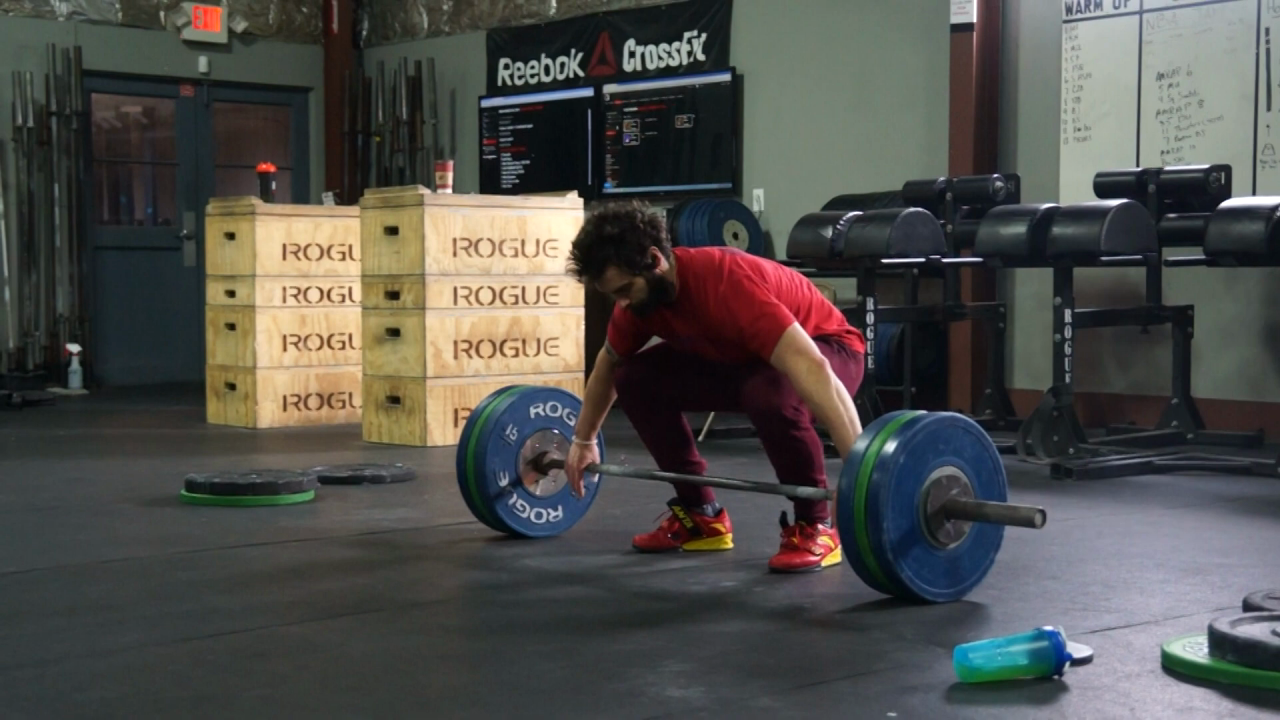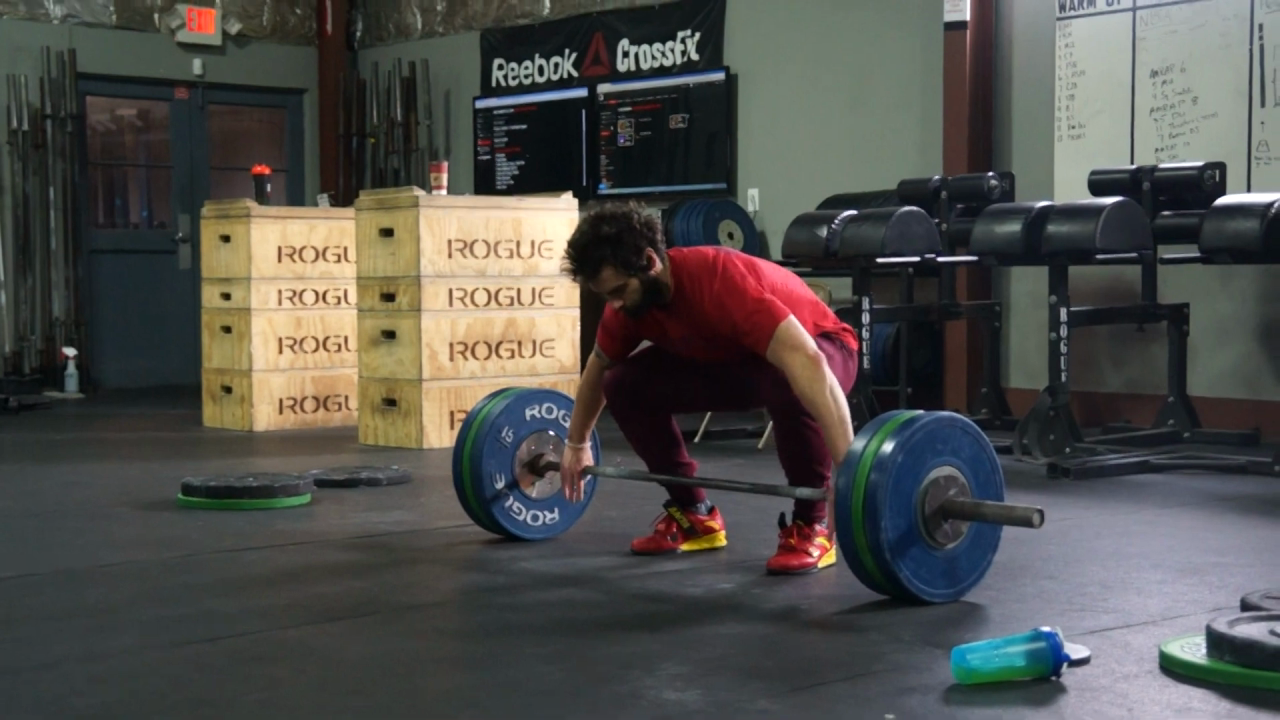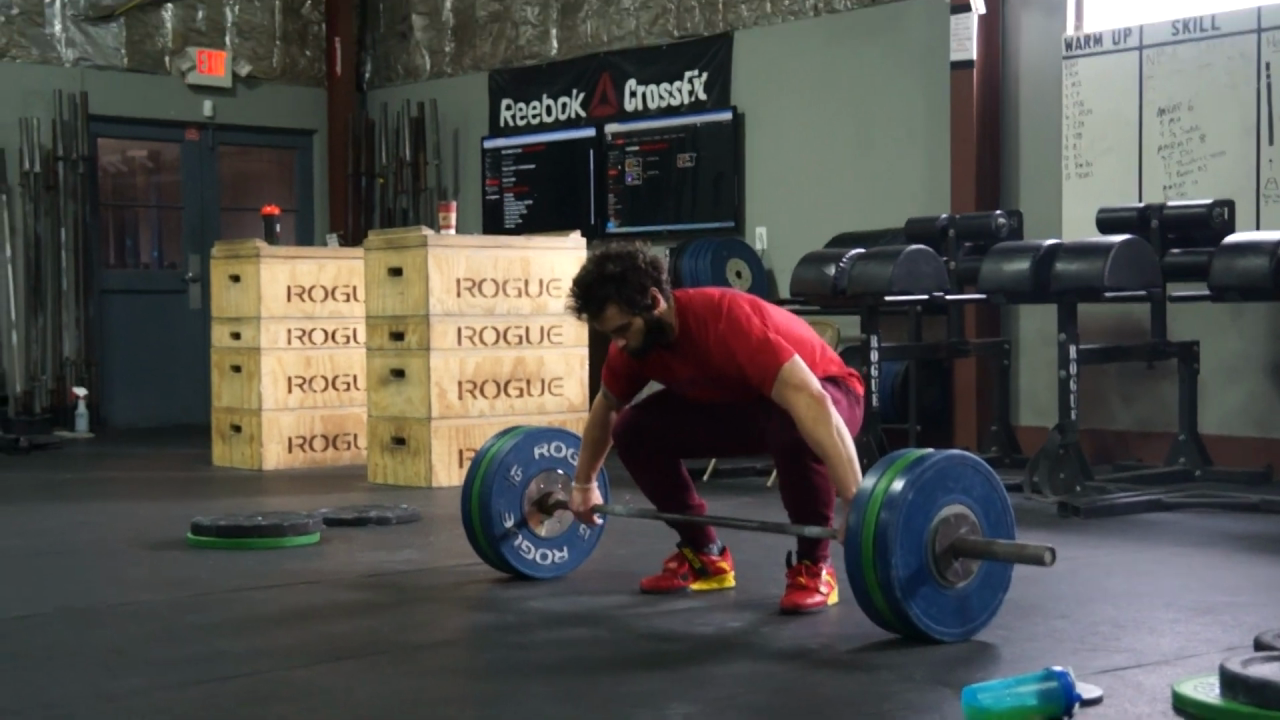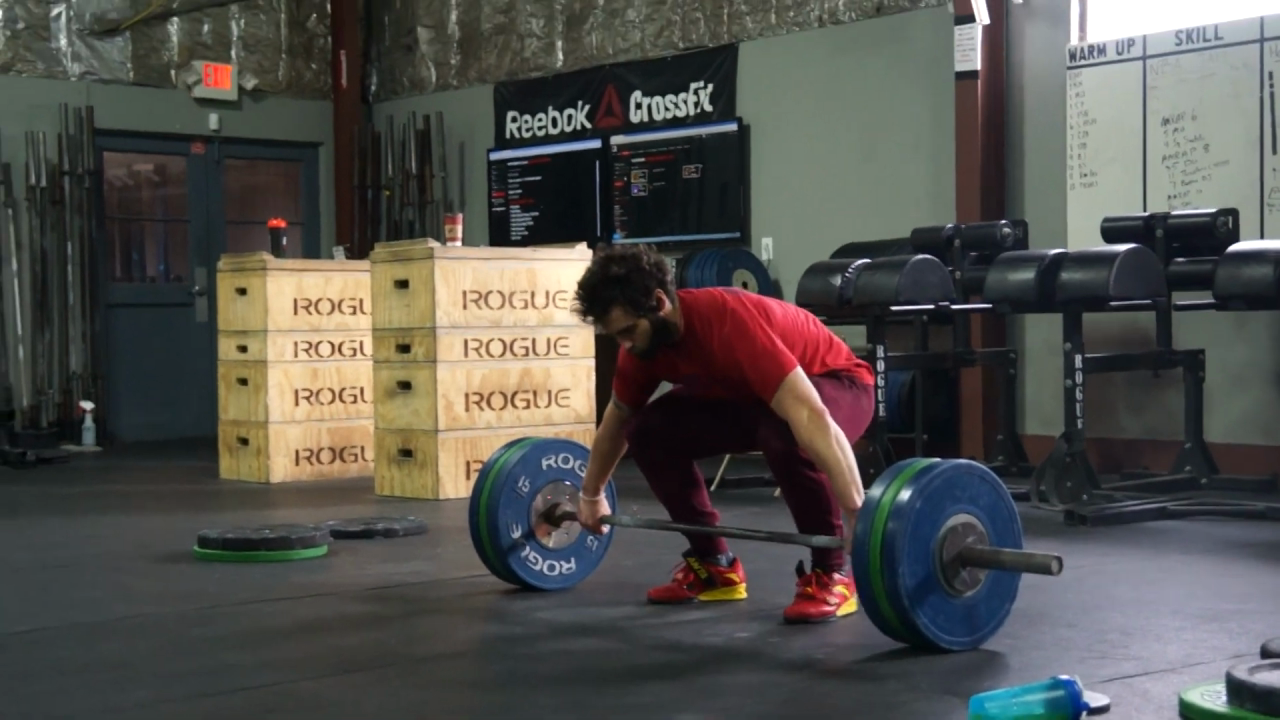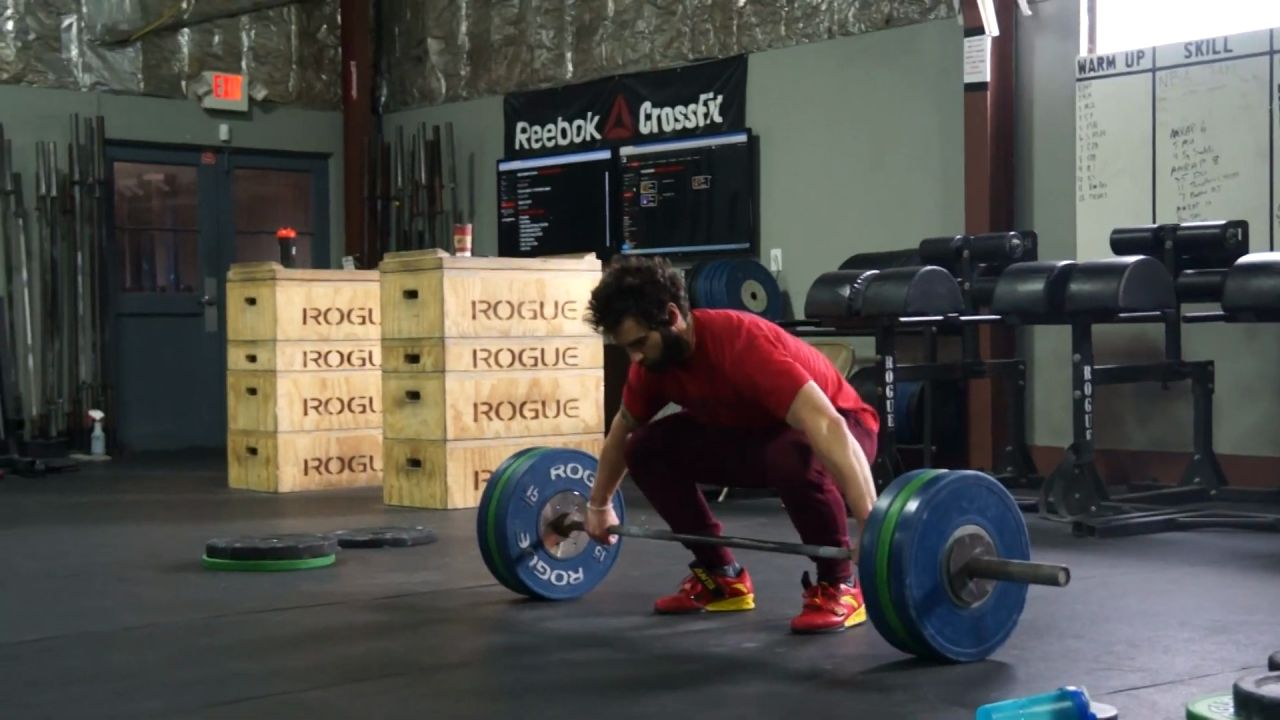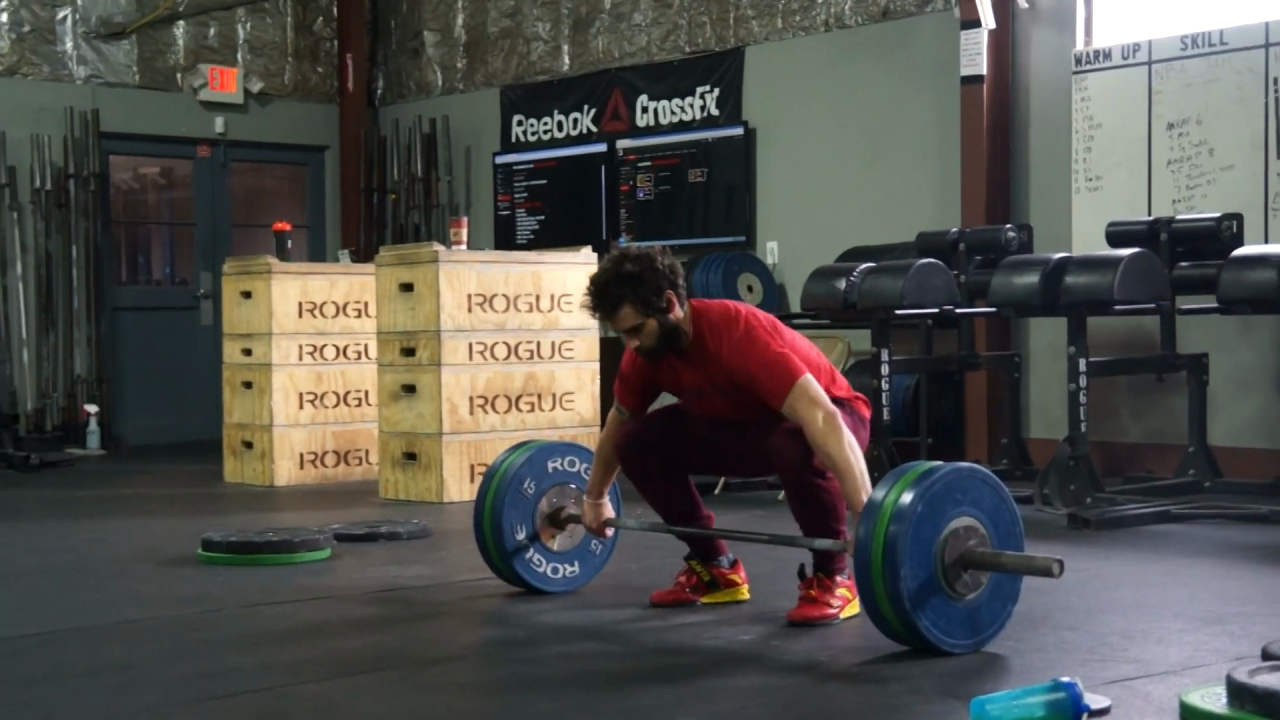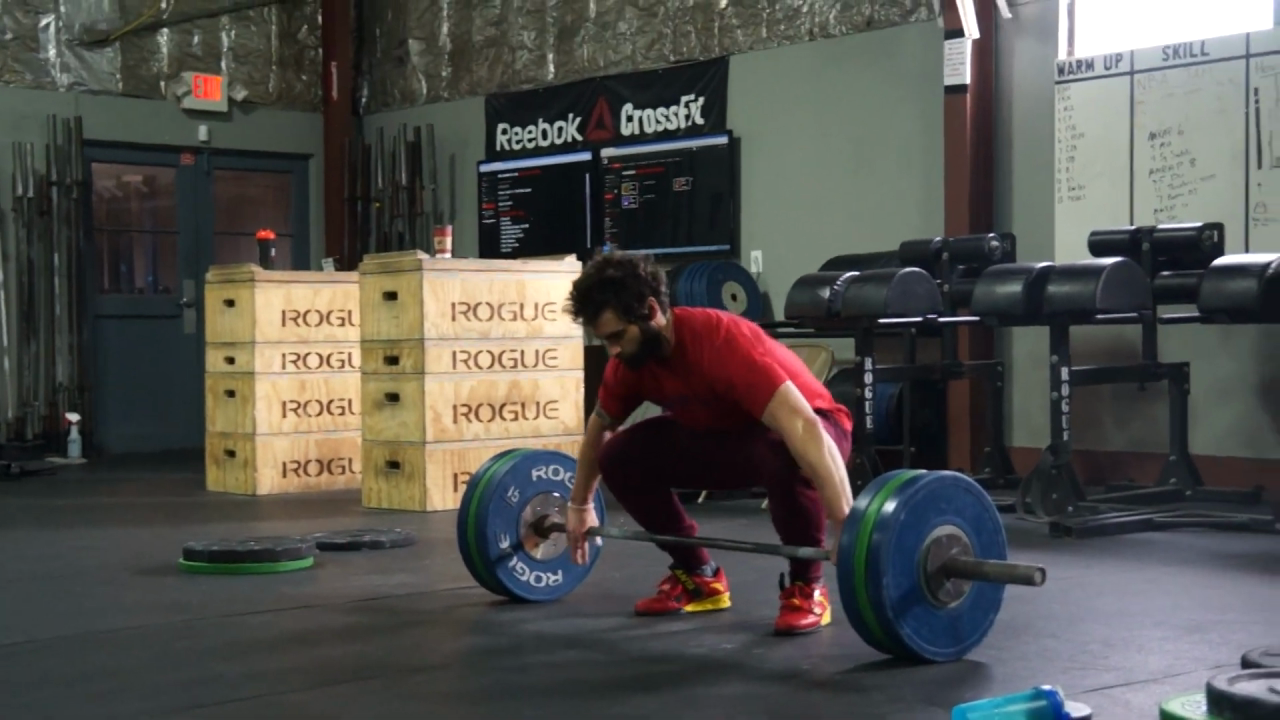
dt=0.2s
person 1, frame 1
left shoulder: (724, 283)
right shoulder: (636, 296)
left elbow: (810, 369)
right elbow: (608, 364)
right wrist: (583, 441)
left hip: (825, 349)
left knee: (771, 398)
right knee: (635, 379)
left ankle: (814, 527)
right ankle: (700, 514)
person 1, frame 2
left shoulder: (719, 281)
right shoulder: (629, 298)
left elbow: (805, 364)
right elbow: (598, 368)
right wrist: (576, 445)
left hip: (816, 346)
left knee: (791, 392)
right knee: (624, 385)
left ankle: (809, 528)
right ankle: (693, 513)
person 1, frame 3
left shoulder: (725, 321)
right shoulder: (634, 339)
left elbow: (811, 405)
right elbow: (605, 409)
right wrist: (583, 483)
left hip: (826, 389)
left knee: (793, 431)
right knee: (634, 430)
left ankle: (814, 565)
right ankle: (703, 552)
person 1, frame 4
left shoulder: (728, 324)
right shoulder: (643, 340)
left elbow: (808, 415)
right elbow: (617, 418)
left wrist: (859, 515)
right wrist: (591, 495)
left hip: (836, 384)
left knee: (786, 440)
right knee: (646, 431)
left ankle: (832, 574)
right ankle: (714, 563)
person 1, frame 5
left shoulder: (742, 345)
right shoulder: (652, 360)
left elbow: (825, 427)
right elbow: (622, 430)
right wrist: (599, 506)
left hip: (841, 427)
left knee: (793, 459)
right knee: (644, 450)
left ankle: (839, 586)
right ankle: (720, 576)
person 1, frame 6
left shoulder: (739, 334)
right shoulder: (646, 351)
left elbow: (821, 418)
right elbow: (618, 421)
right wrist: (595, 498)
left hip: (828, 414)
left knee: (800, 448)
right knee: (635, 444)
left ankle: (831, 579)
right ankle: (715, 567)
person 1, frame 7
left shoulder: (720, 343)
right shoulder: (628, 359)
left elbow: (801, 427)
right elbow: (599, 429)
right wrist: (579, 506)
left hip: (815, 427)
left knee: (785, 456)
right knee: (619, 457)
left ankle: (807, 587)
right ankle: (697, 575)
